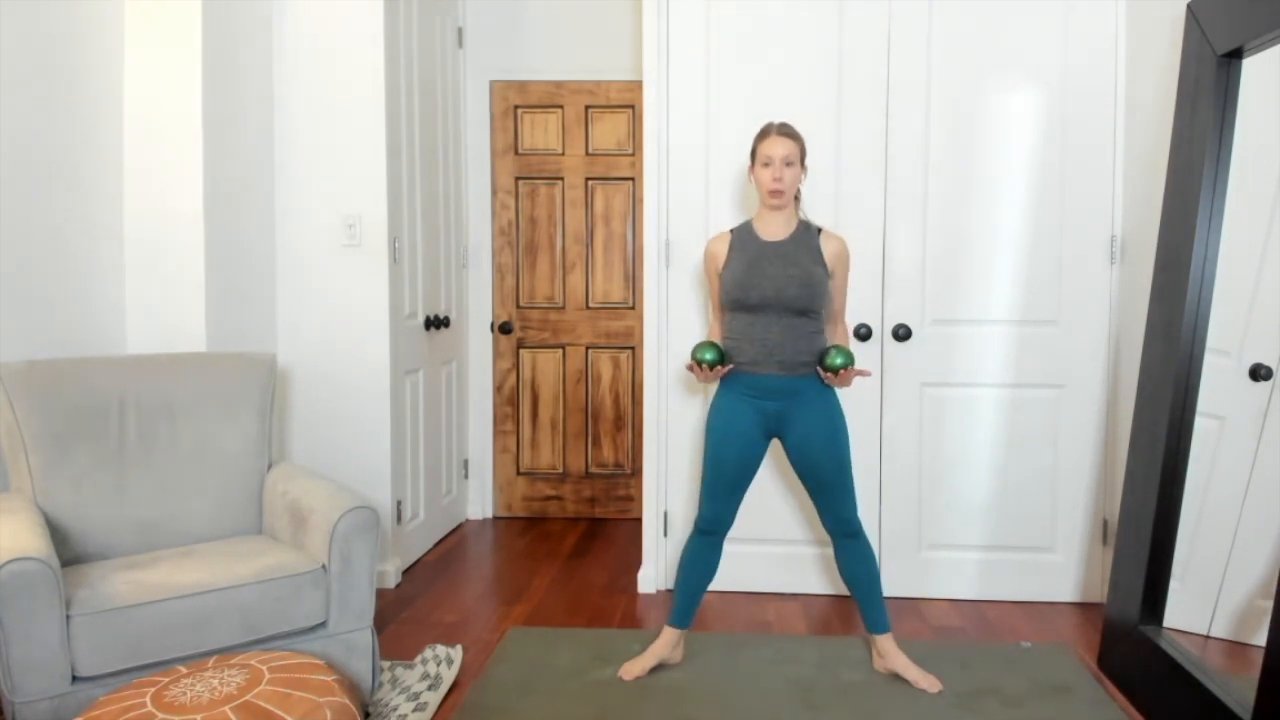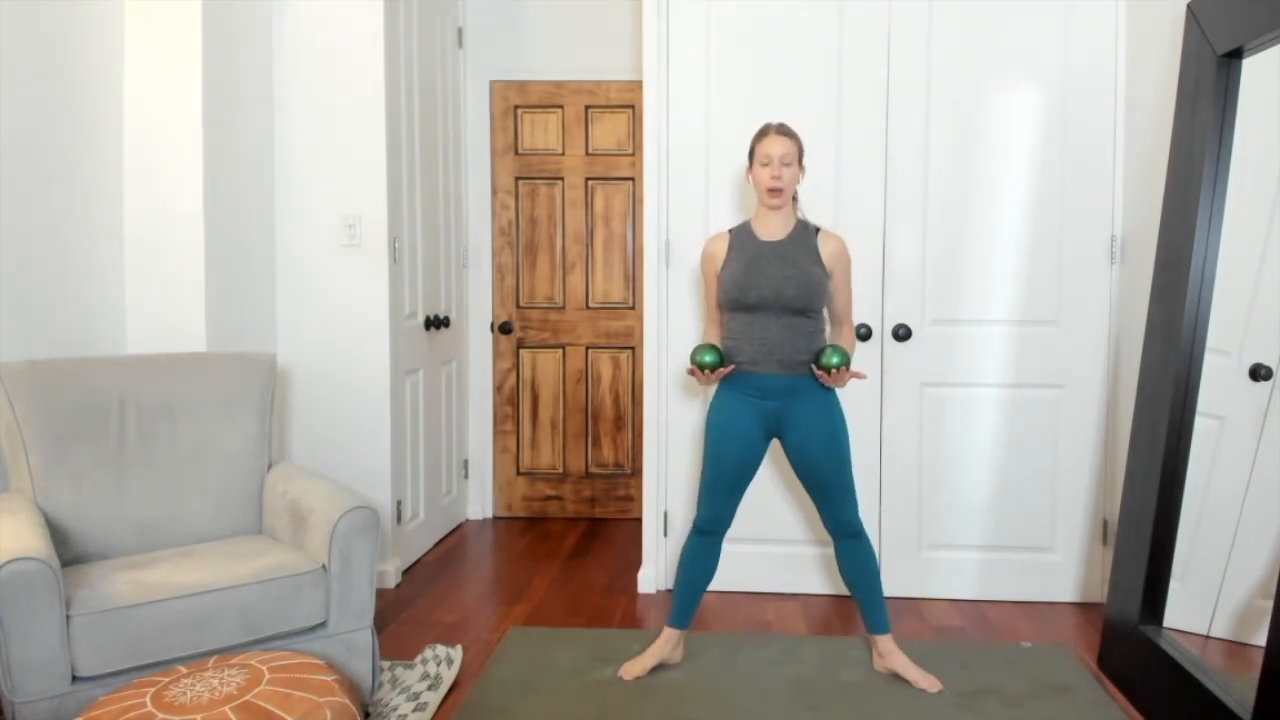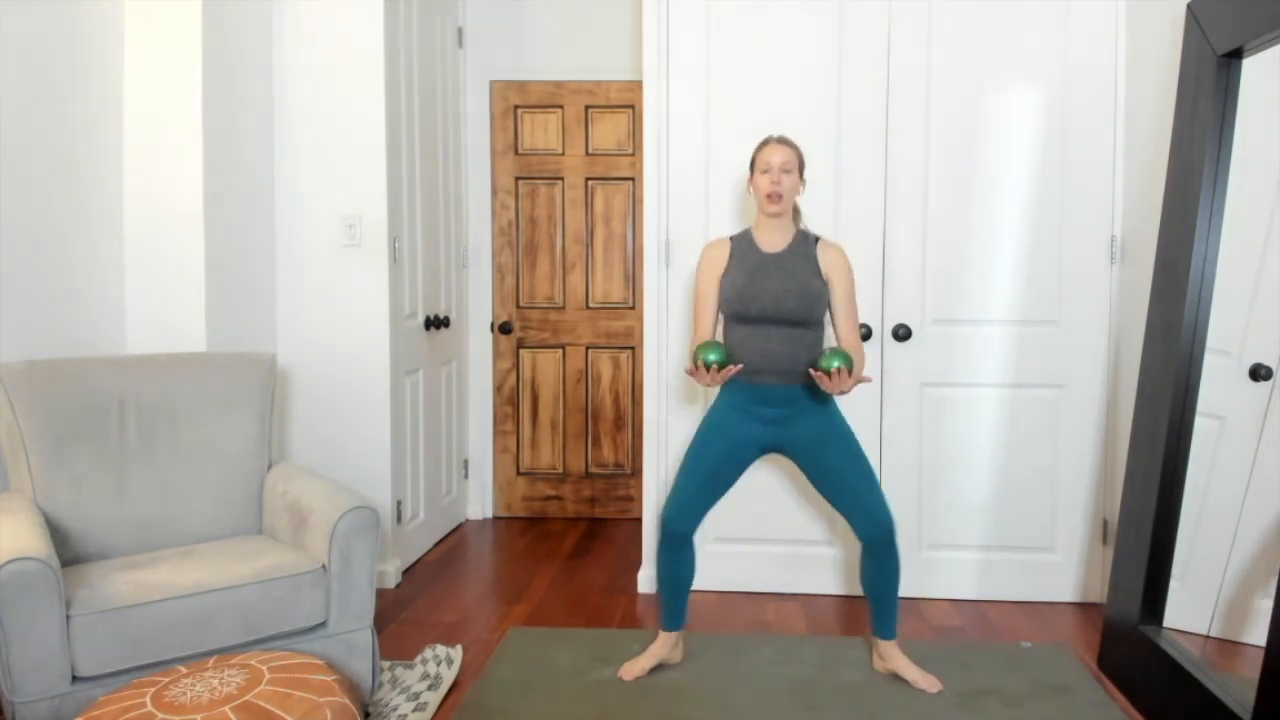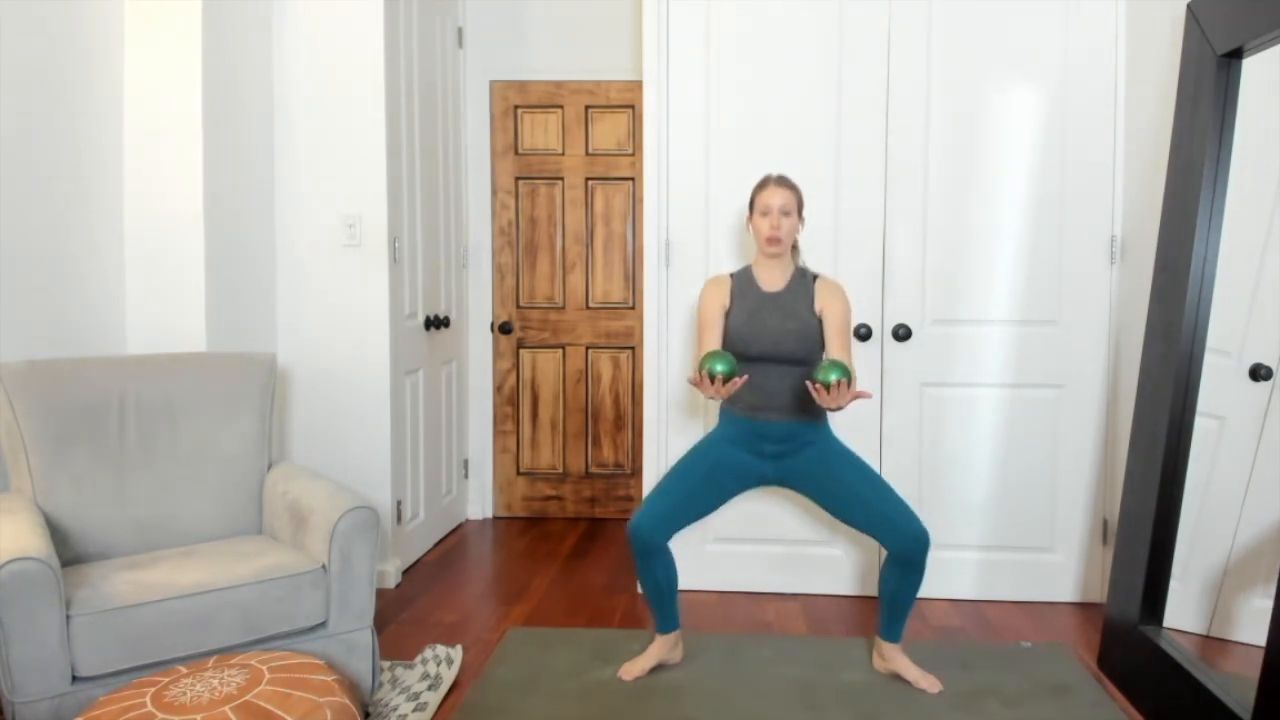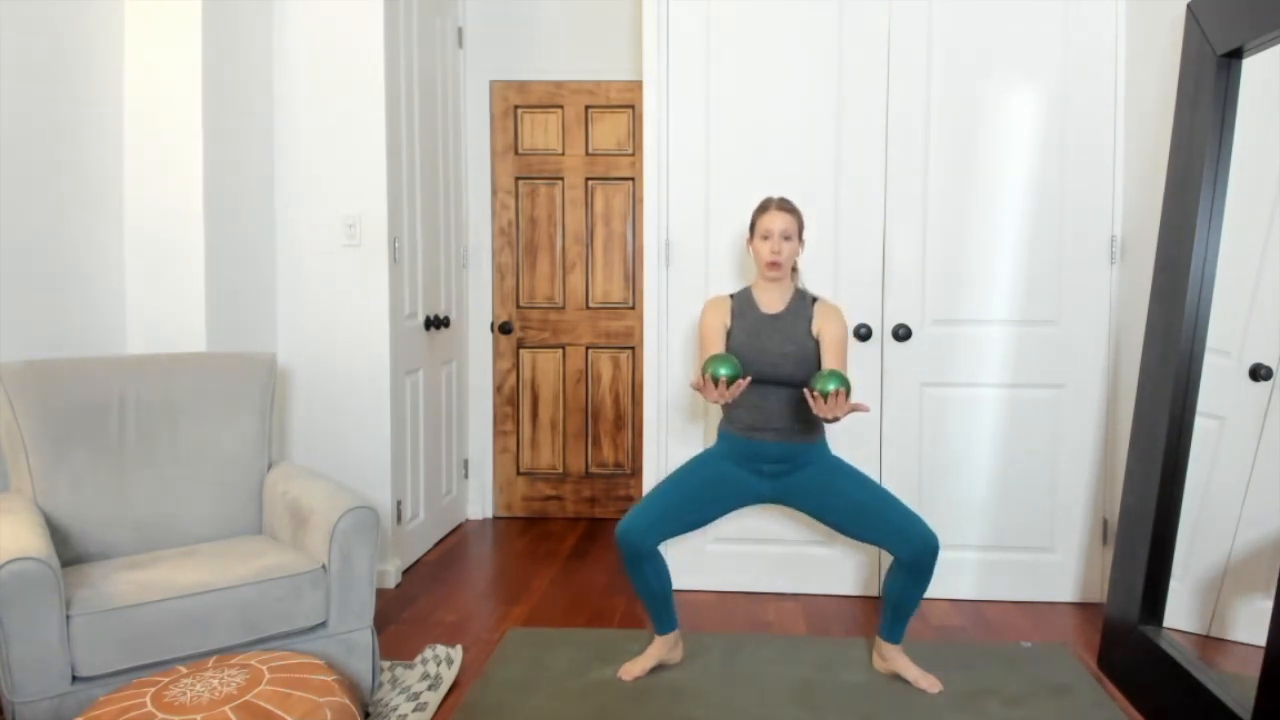
dt=0.3s
person 1, frame 1
left shoulder: (829, 247)
right shoulder: (722, 248)
left wrist: (843, 366)
right wrist: (707, 363)
left hip: (809, 398)
right hip: (740, 398)
left knee: (844, 523)
right knee: (711, 522)
left ankle: (885, 648)
right ankle: (670, 640)
person 1, frame 2
left shoulder: (827, 246)
right shoulder: (720, 246)
left elbow: (843, 326)
left wrist: (840, 364)
right wrist: (706, 364)
left hip: (808, 398)
right hip: (739, 397)
left knee: (846, 525)
right knee: (709, 522)
left ankle: (885, 647)
right ankle: (670, 640)
person 1, frame 3
left shoulder: (828, 255)
right shoulder: (719, 253)
left elbow: (851, 341)
right elbow: (702, 338)
left wrist: (846, 375)
right wrist: (705, 369)
left hip: (809, 408)
right hip: (740, 406)
left knee: (877, 526)
right knee: (676, 520)
left ankle: (887, 648)
right ankle: (668, 640)
person 1, frame 4
left shoulder: (826, 293)
right shoulder: (720, 290)
left elbow: (842, 373)
right elbow: (708, 366)
left wrist: (839, 395)
right wrist: (711, 386)
left hip: (809, 442)
right hip: (736, 439)
left knee: (911, 539)
right knee: (645, 530)
left ankle: (889, 648)
right ankle: (668, 640)
person 1, frame 5
left shoulder: (825, 315)
right shoulder: (720, 310)
left elbow: (836, 392)
right elbow: (711, 379)
left wrist: (834, 409)
right wrist: (716, 393)
left hip: (808, 461)
right hip: (734, 457)
left knee: (920, 545)
right knee: (632, 536)
left ankle: (889, 648)
right ankle: (666, 640)
